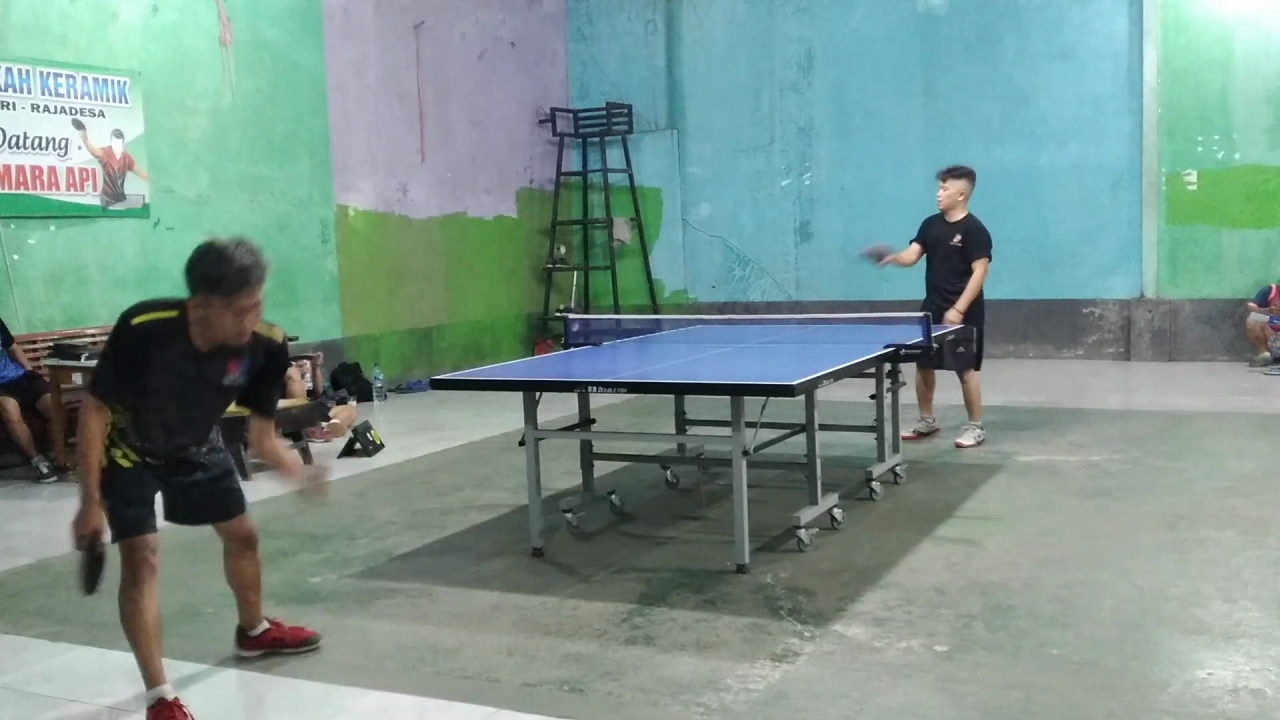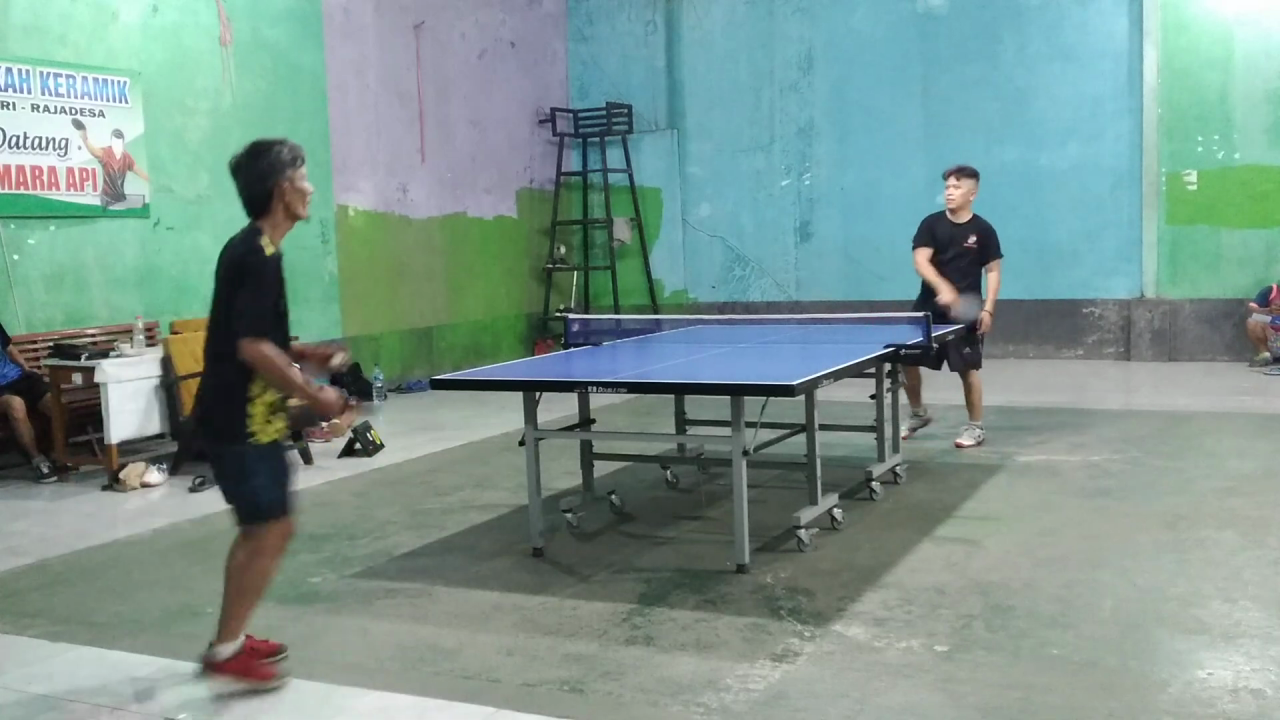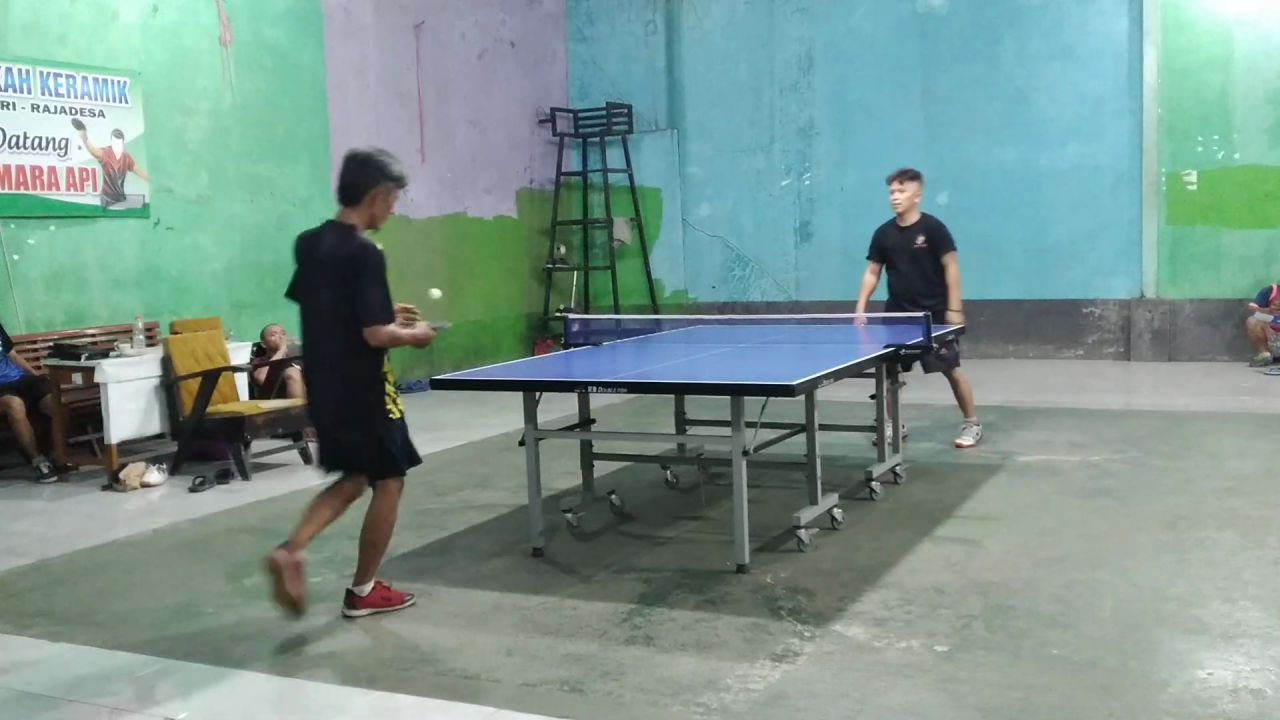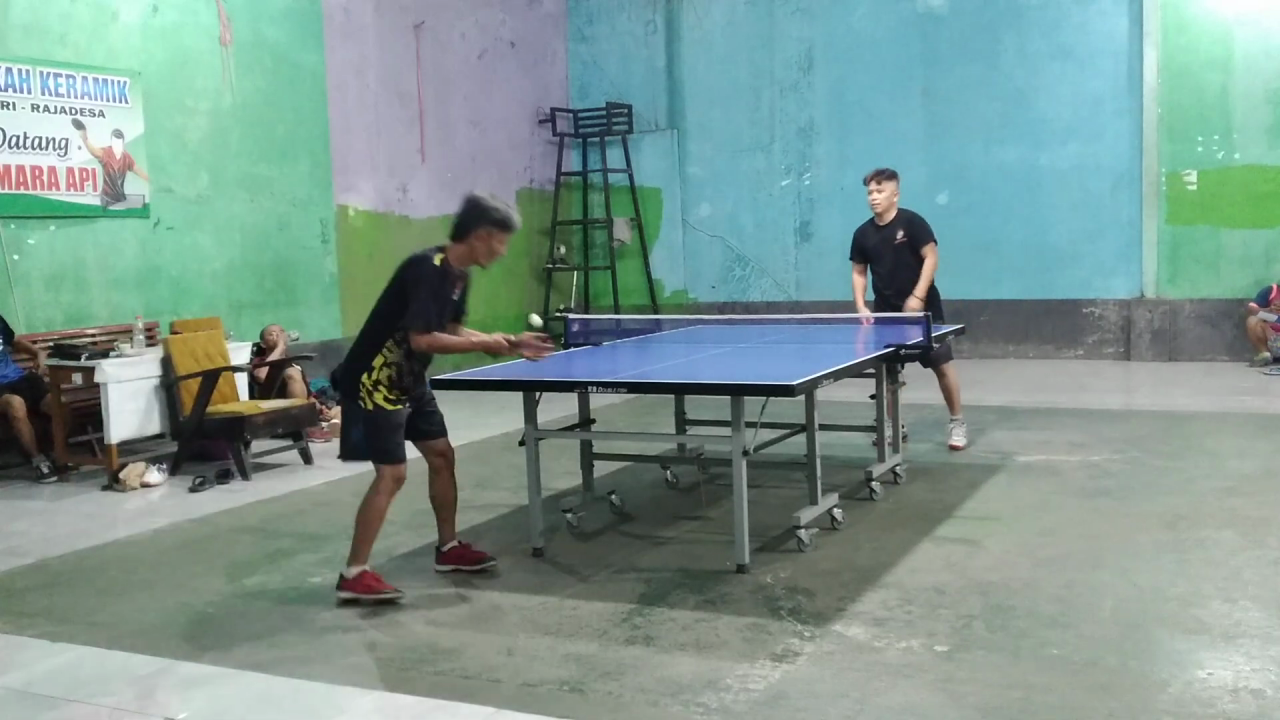
dt=0.5s
person 1, frame 1
left shoulder: (266, 346)
right shoulder: (141, 328)
left elbow: (262, 431)
right elbow: (95, 411)
left wrist: (297, 470)
right wrist: (91, 501)
left hip: (196, 448)
right hip: (129, 453)
left knee: (242, 534)
right knee: (141, 558)
left ankle: (254, 629)
person 1, frame 2
left shoulder: (247, 248)
right shoulder: (260, 257)
right elbow: (253, 347)
left wrist: (311, 354)
right wrist: (314, 393)
left hip: (229, 411)
right hip: (245, 416)
left knee: (257, 526)
right knee: (271, 528)
left ankle: (229, 641)
right ankle: (226, 648)
person 1, frame 3
left shoulder: (309, 244)
right shoulder: (365, 253)
right elbow: (373, 334)
left wrist: (385, 313)
right wrist: (414, 335)
left hip: (323, 389)
right hip: (362, 392)
left knee: (351, 480)
right knee: (389, 482)
left ankle: (289, 552)
right ankle: (363, 590)
person 1, frame 4
left shoulder: (457, 275)
right shoulder: (426, 269)
left elbow: (452, 332)
right elbow: (421, 339)
left wrist: (510, 343)
right wrist: (482, 342)
left hip: (408, 381)
right hip: (374, 380)
left knee: (442, 456)
right knee: (392, 474)
left ankle: (448, 547)
right ankle: (353, 575)
person 2, frame 1
left shoulder: (975, 230)
right shoulder: (930, 224)
left elbow: (979, 273)
right elbow: (912, 255)
left wrist: (959, 309)
right wrist: (895, 257)
left hip: (963, 313)
right hip: (933, 309)
left knee: (965, 369)
right knee: (923, 365)
left ankle: (975, 426)
right ankle: (926, 421)
person 2, frame 2
left shoulder: (983, 230)
right shoulder: (931, 223)
left elbow: (993, 272)
right elbow: (921, 261)
left wrist: (988, 309)
right wrist: (942, 288)
right hip: (930, 308)
left knee: (968, 370)
left ankle: (975, 426)
right ankle: (918, 413)
person 2, frame 3
left shoulder: (933, 228)
right shoulder: (883, 233)
left elbow: (951, 267)
right elbow: (872, 272)
left wrist: (954, 307)
right wrist: (860, 307)
left hip: (934, 312)
right hip: (898, 312)
left knee: (951, 369)
left ankle: (971, 424)
right ankle: (893, 425)
person 2, frame 4
left shoulder: (912, 222)
right shoulder: (863, 233)
left elbow: (930, 258)
right elbow: (858, 272)
left wrist: (918, 295)
right wrist: (860, 305)
left hip: (921, 309)
right hip: (886, 312)
left knee: (942, 365)
left ankle: (957, 422)
right ankle: (893, 425)
